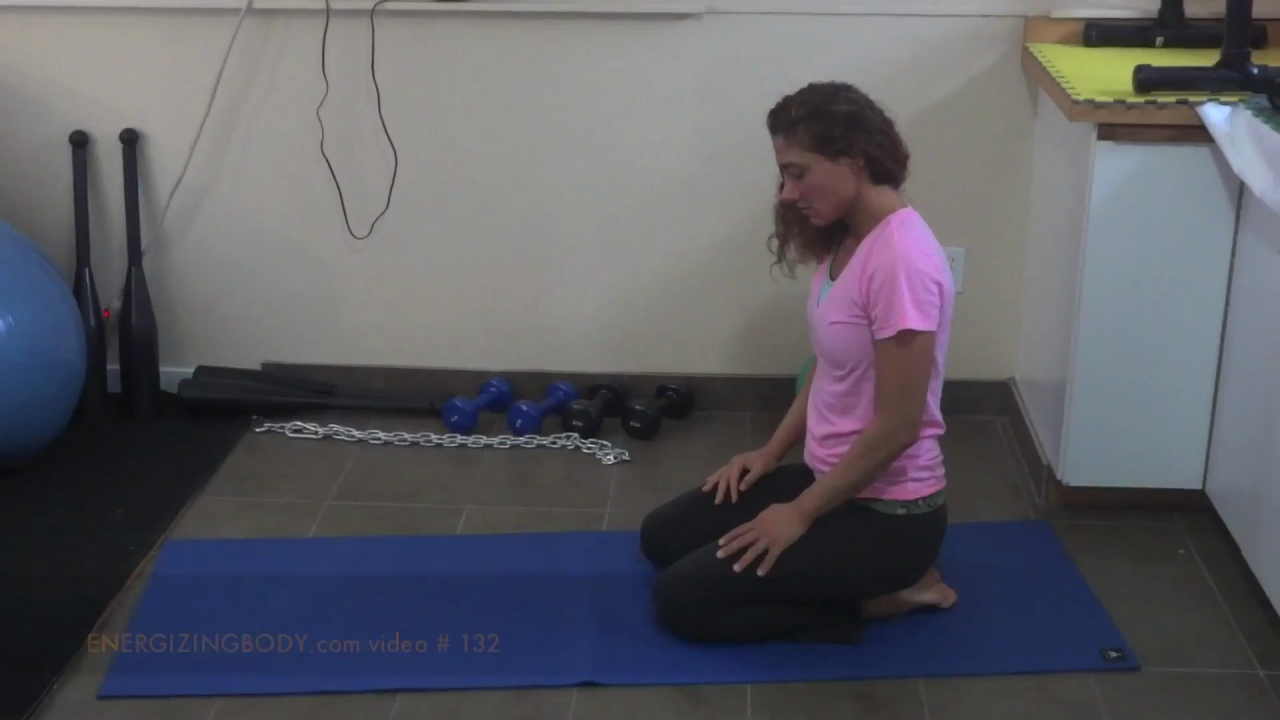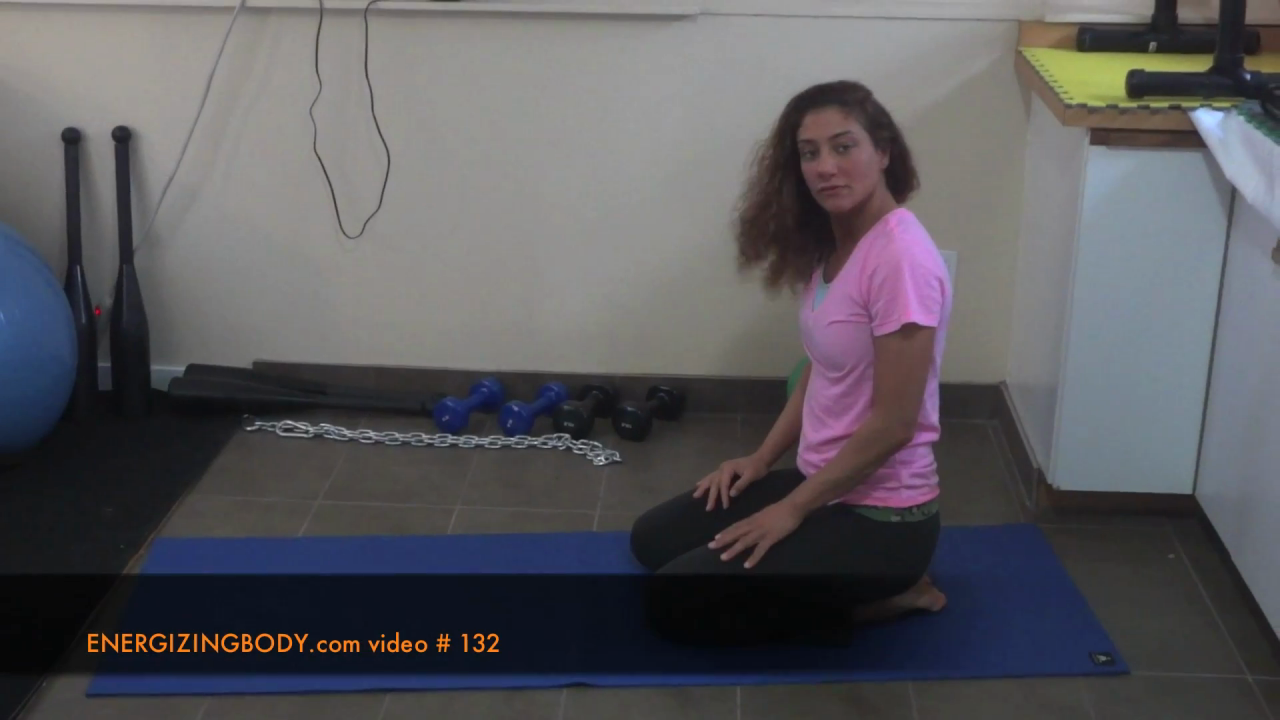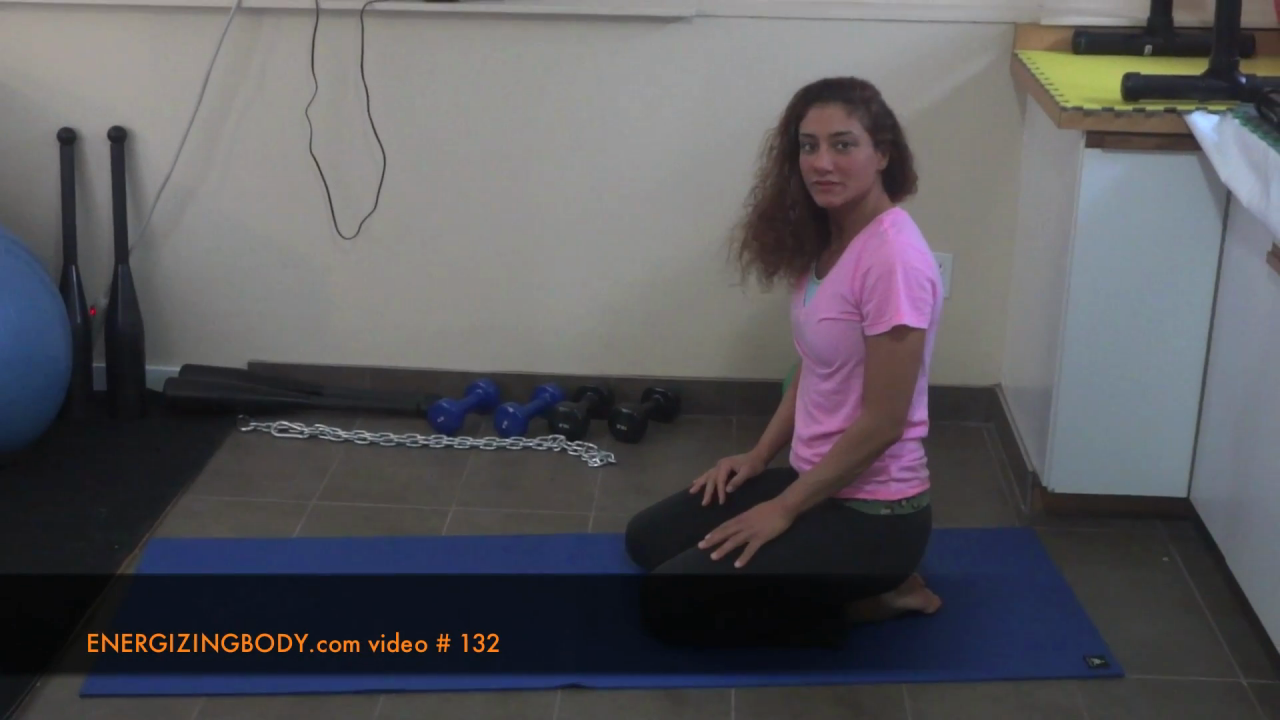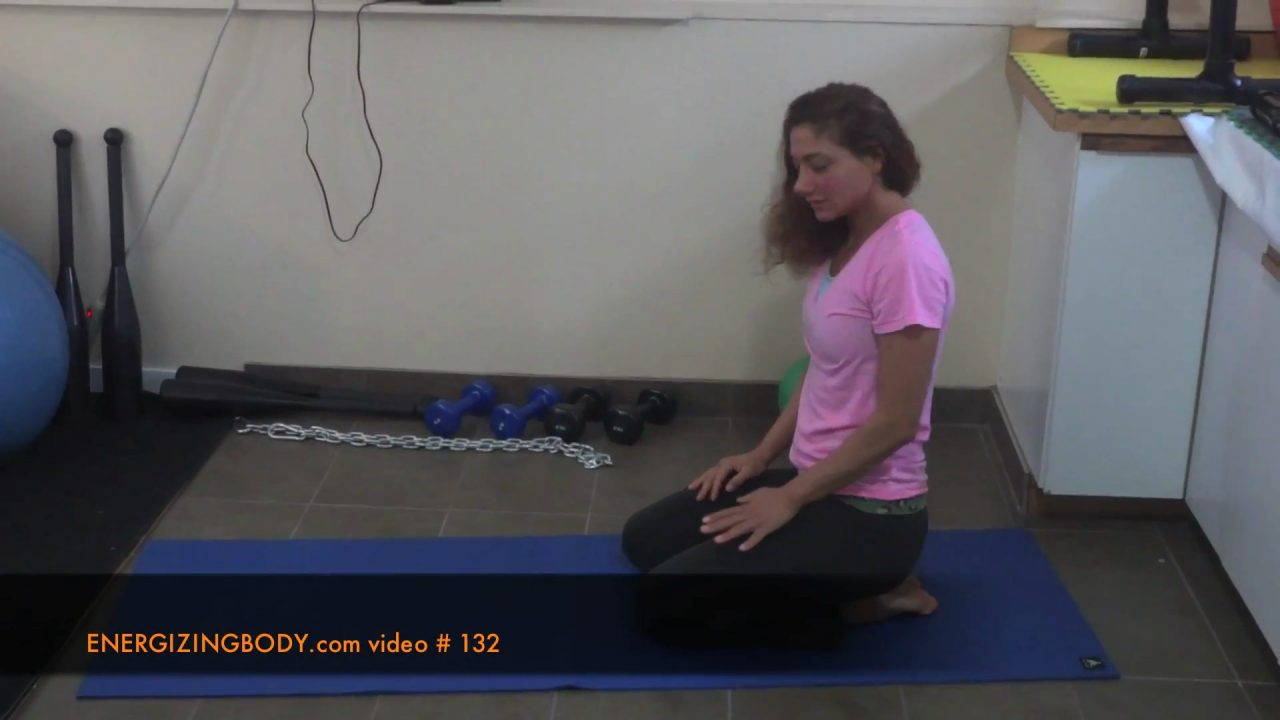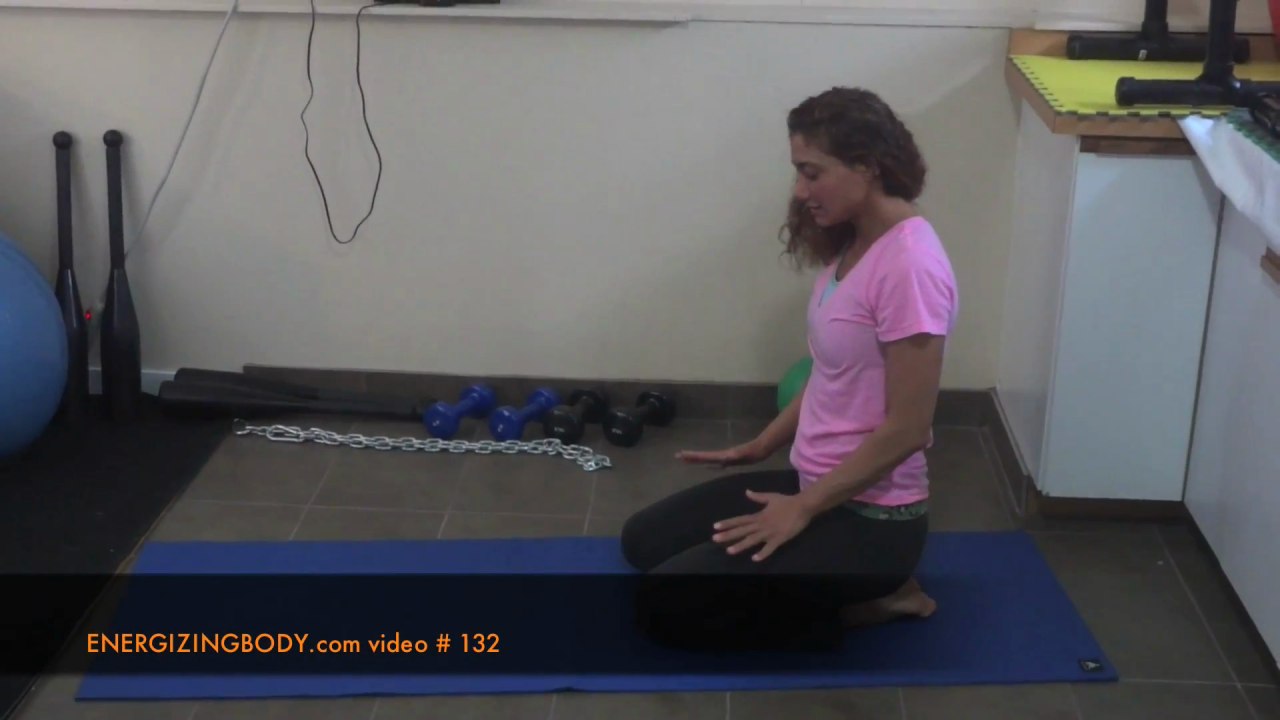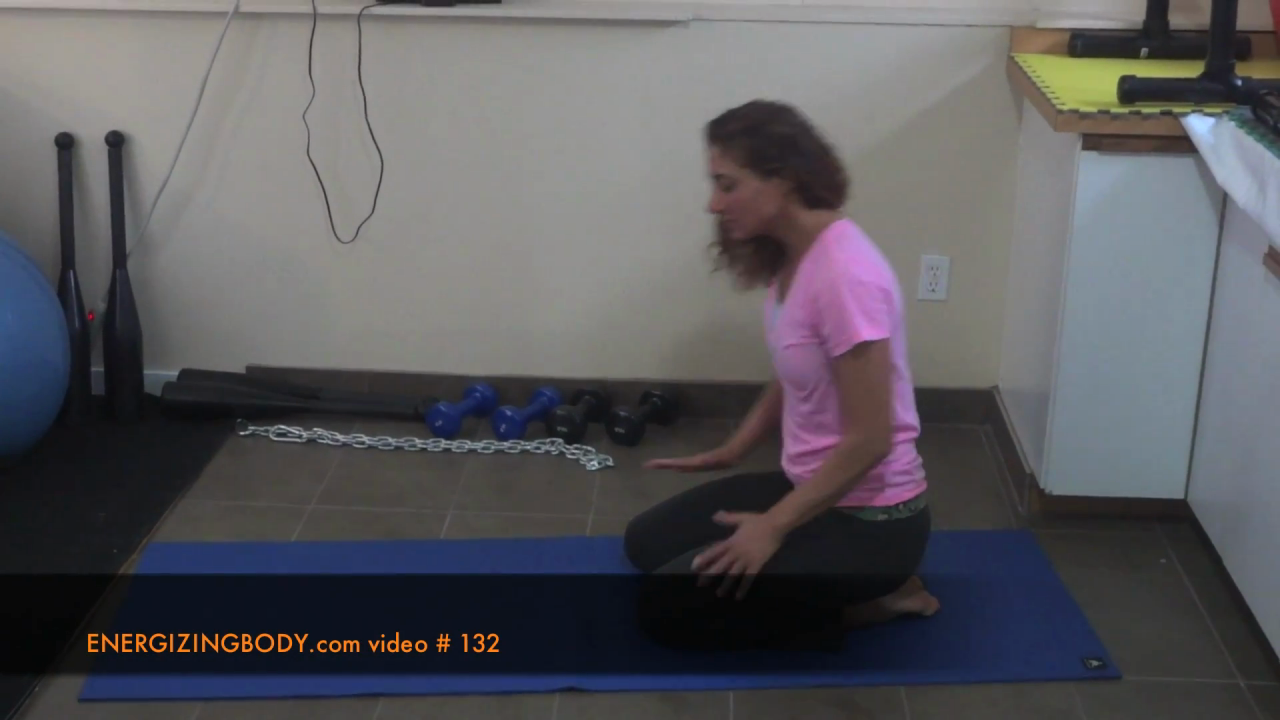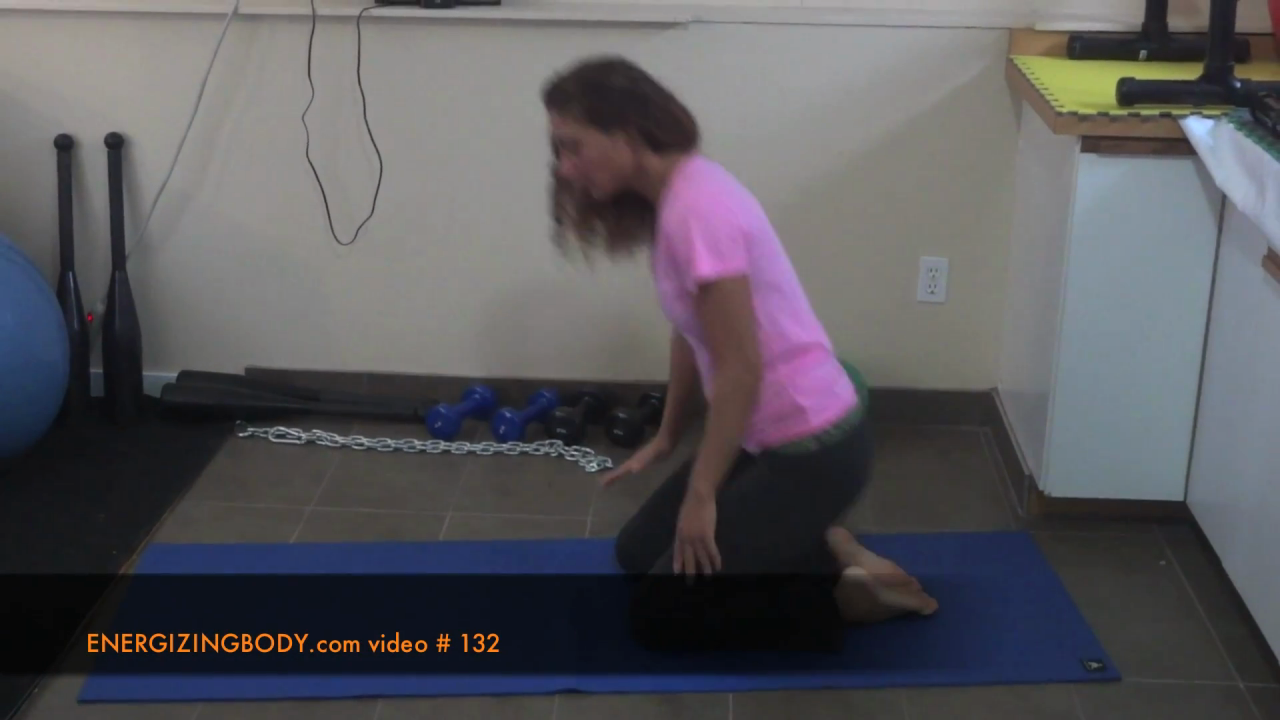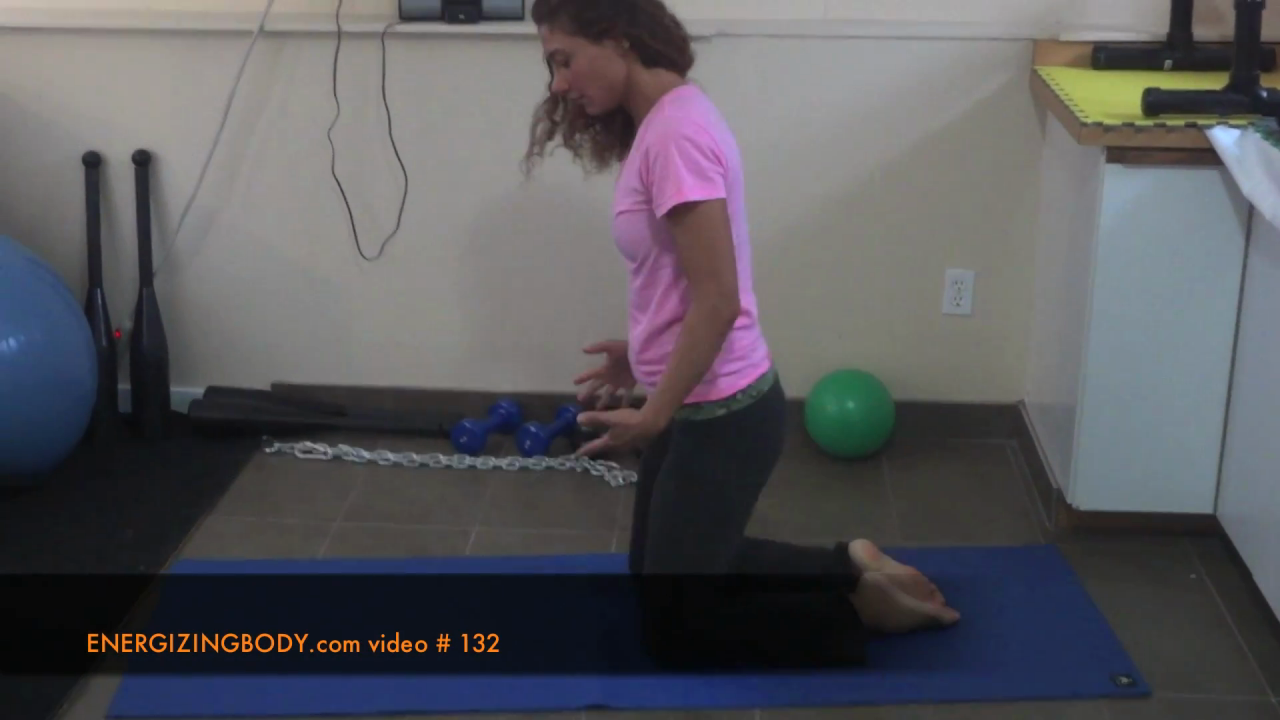
dt=0.4s
person 1, frame 1
left shoulder: (900, 261)
right shoulder: (848, 239)
left elbow: (898, 428)
left wrist: (802, 514)
right wrist: (771, 453)
left hip: (888, 511)
right hip: (835, 477)
left knee: (683, 600)
right knee: (662, 536)
left ankle: (889, 591)
right ankle: (867, 575)
person 1, frame 2
left shoulder: (901, 260)
right shoulder: (834, 245)
left elbow: (894, 425)
left wrist: (793, 510)
right wrist: (762, 460)
left hip: (880, 516)
right hip: (828, 483)
left knee: (674, 603)
right knee: (653, 539)
left ankle: (884, 596)
right ankle: (859, 587)
person 1, frame 3
left shoulder: (893, 259)
right shoulder: (826, 240)
left elbow: (883, 423)
left wrist: (785, 509)
right wrist: (758, 457)
left hip: (873, 512)
right hip: (821, 479)
left knee: (670, 604)
right knee: (648, 539)
left ankle: (873, 596)
right ankle: (858, 581)
person 1, frame 4
left shoulder: (906, 261)
right shoulder: (843, 241)
left elbow: (895, 423)
left wrist: (788, 500)
right wrist: (762, 455)
left hip: (871, 512)
right hip: (822, 479)
left knee: (666, 605)
right knee: (645, 539)
left ankle: (868, 597)
right ankle: (850, 581)
person 1, frame 5
left shoulder: (909, 268)
right shoulder: (854, 245)
left elbow: (908, 430)
left wrist: (803, 510)
right wrist: (758, 446)
left hip: (871, 516)
right hip: (820, 483)
left knee: (665, 606)
right knee: (644, 540)
left ankle: (865, 599)
right ankle: (851, 582)
person 1, frame 6
left shoulder: (842, 276)
right shoulder: (795, 254)
left elbow: (871, 439)
left wrist: (774, 527)
right wrist: (732, 450)
left hip: (870, 519)
right hip: (817, 488)
left knee: (667, 608)
right knee: (647, 542)
left ankle: (864, 596)
right ankle: (853, 583)
person 1, frame 7
left shoulder: (695, 211)
right shoulder: (677, 195)
left elbow: (740, 373)
left wrist: (700, 497)
right wrist: (665, 439)
left hip: (814, 451)
right hip: (769, 441)
right knee: (635, 553)
left ankle: (842, 596)
right ankle: (825, 552)
person 1, frame 8
left shoulder: (676, 135)
right shoulder: (664, 122)
left elbow: (717, 303)
left wrist: (654, 413)
right wrist: (640, 353)
left hip: (718, 413)
right hip: (696, 401)
left knee: (676, 632)
right knee: (657, 570)
left ankle: (860, 606)
right ankle: (849, 565)
